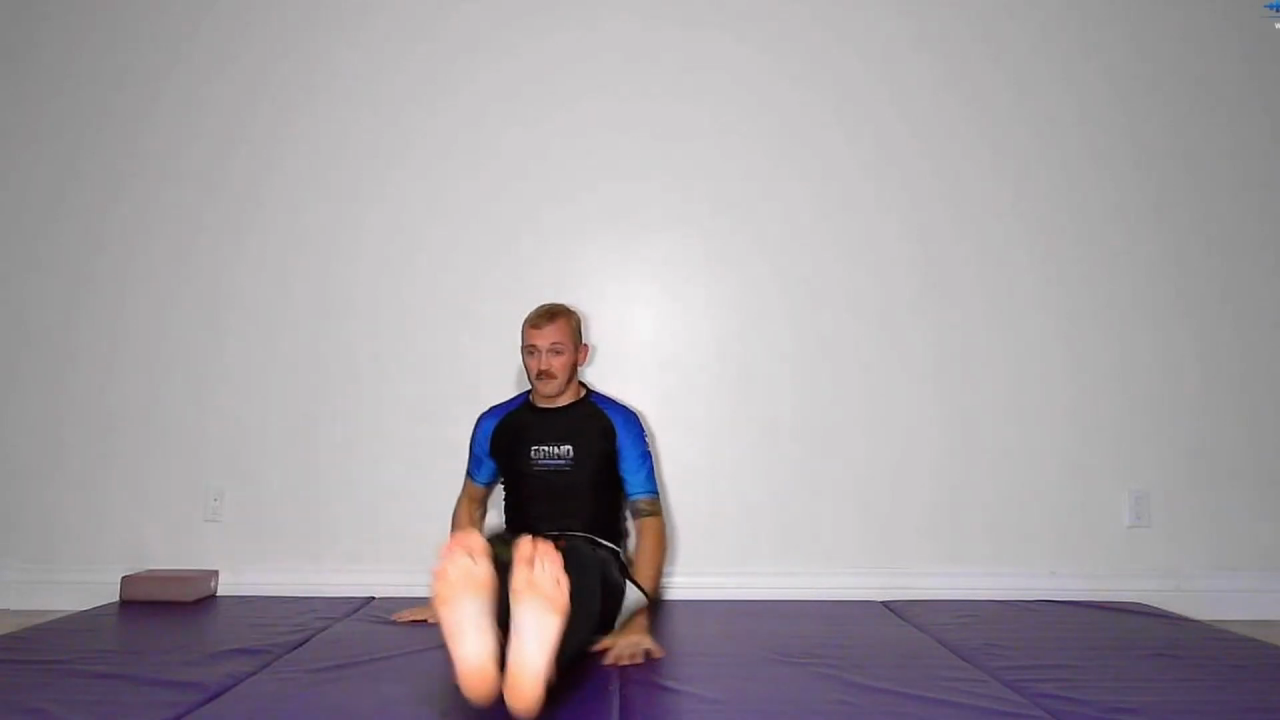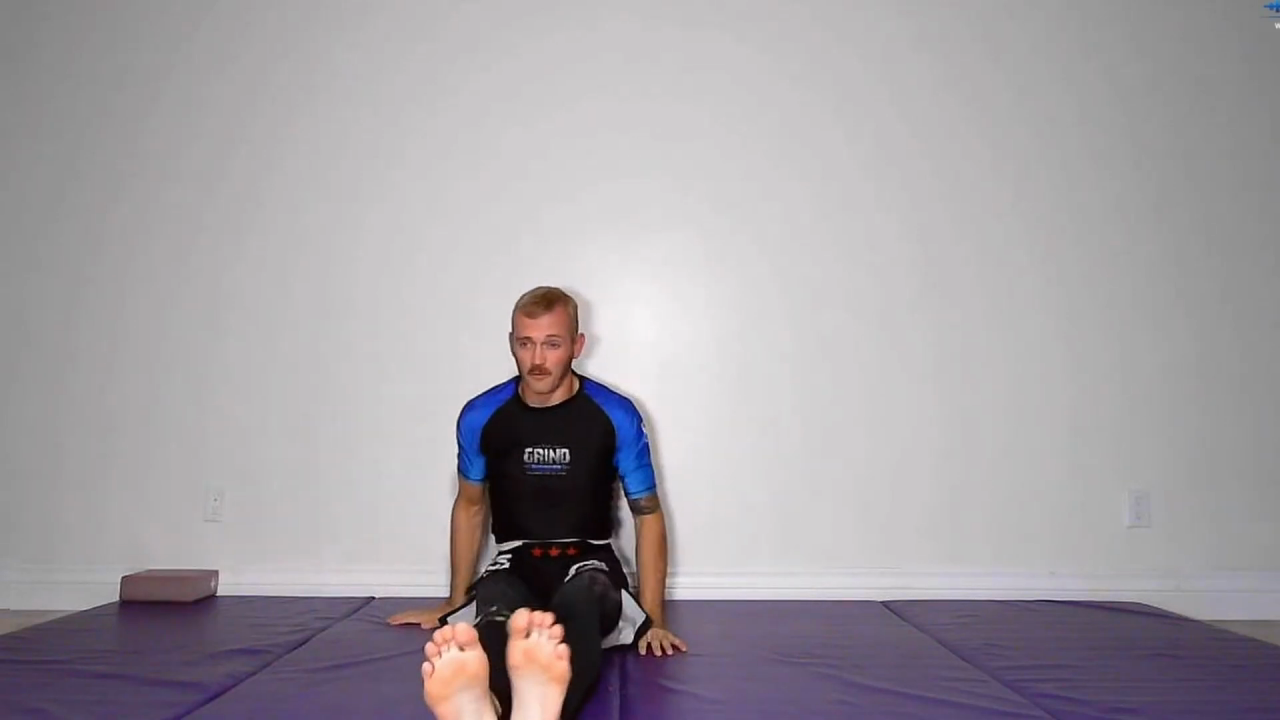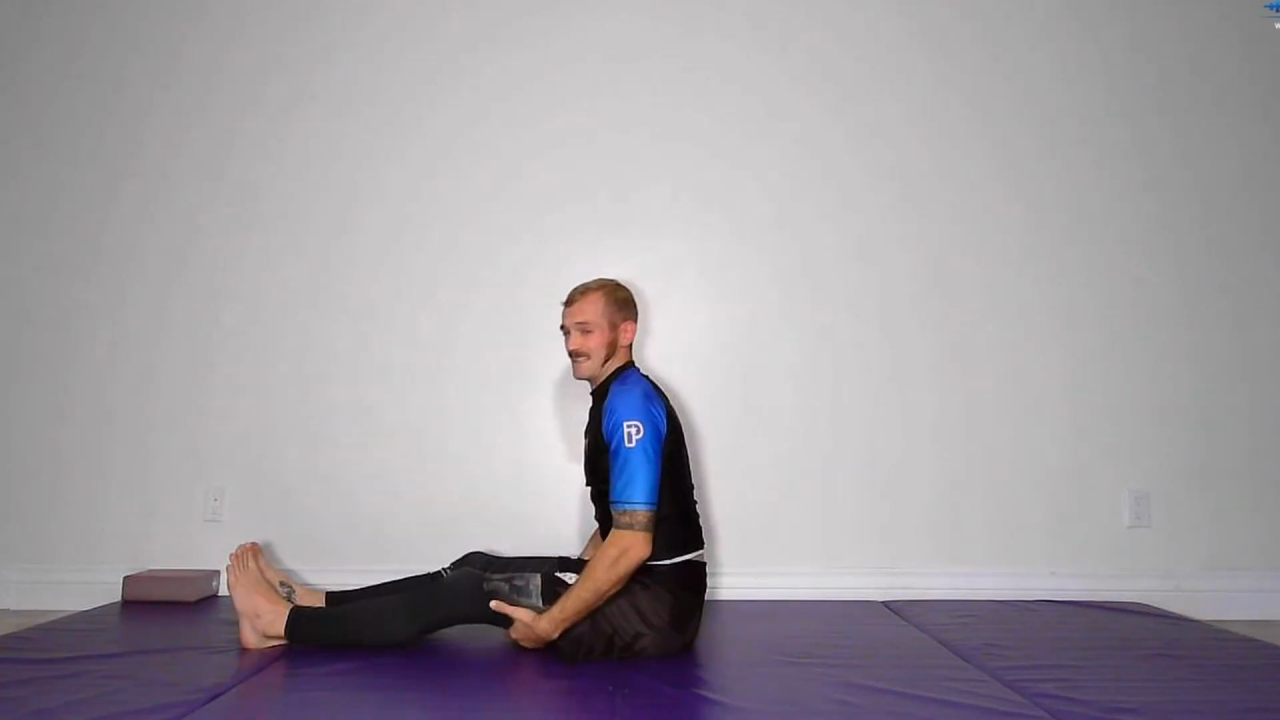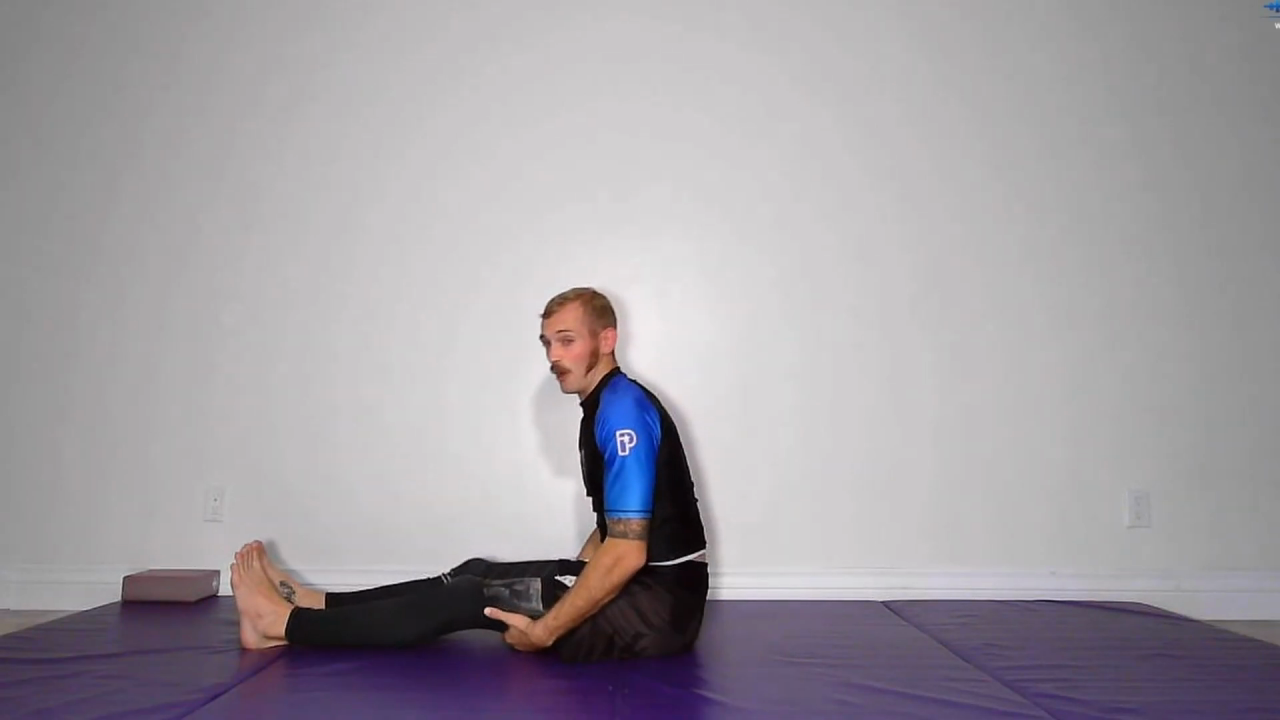
dt=0.5s
person 1, frame 1
left shoulder: (618, 423)
right shoulder: (496, 424)
left elbow: (649, 521)
right elbow: (471, 504)
left wrist: (638, 620)
right wrist: (452, 594)
left hip: (594, 565)
right hip: (523, 565)
left knee: (579, 565)
right knee: (496, 550)
left ankle: (533, 675)
person 1, frame 2
left shoulder: (615, 415)
right shoulder: (480, 416)
left elbow: (648, 515)
right elbow: (470, 506)
left wrist: (653, 618)
right wrist: (456, 602)
left hip: (587, 565)
right hip: (515, 566)
left knee: (577, 601)
right knee: (497, 612)
person 1, frame 3
left shoulder: (630, 401)
right shoulder: (614, 399)
left elbow: (633, 543)
left wrist: (550, 623)
right wrist: (565, 582)
left hip: (655, 605)
right hip: (639, 590)
left knee: (467, 593)
right knee: (477, 568)
left ankle: (283, 622)
right ankle: (316, 603)
person 1, frame 4
left shoulder: (622, 409)
right shoulder: (605, 406)
left elbow: (627, 552)
left wrist: (544, 630)
right wrist: (563, 583)
left hip: (657, 606)
right hip: (644, 592)
left knee: (469, 596)
right knee: (476, 573)
left ankle: (284, 624)
right ankle: (315, 607)
